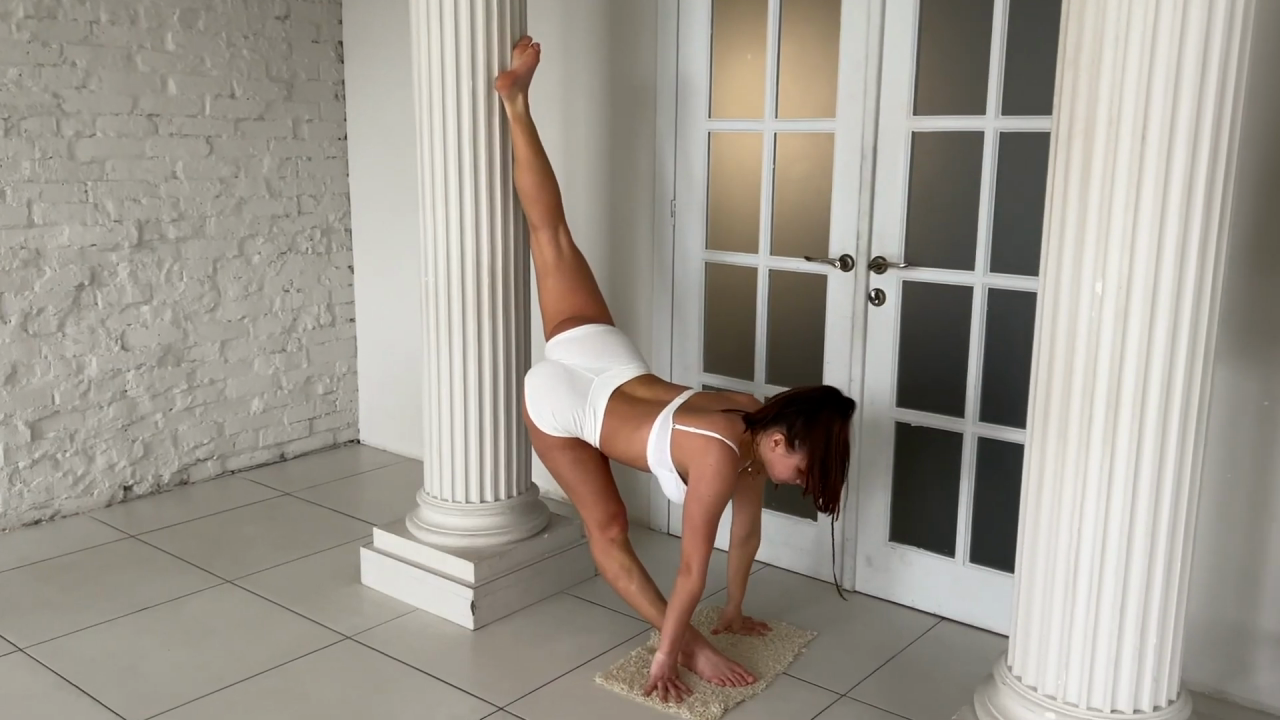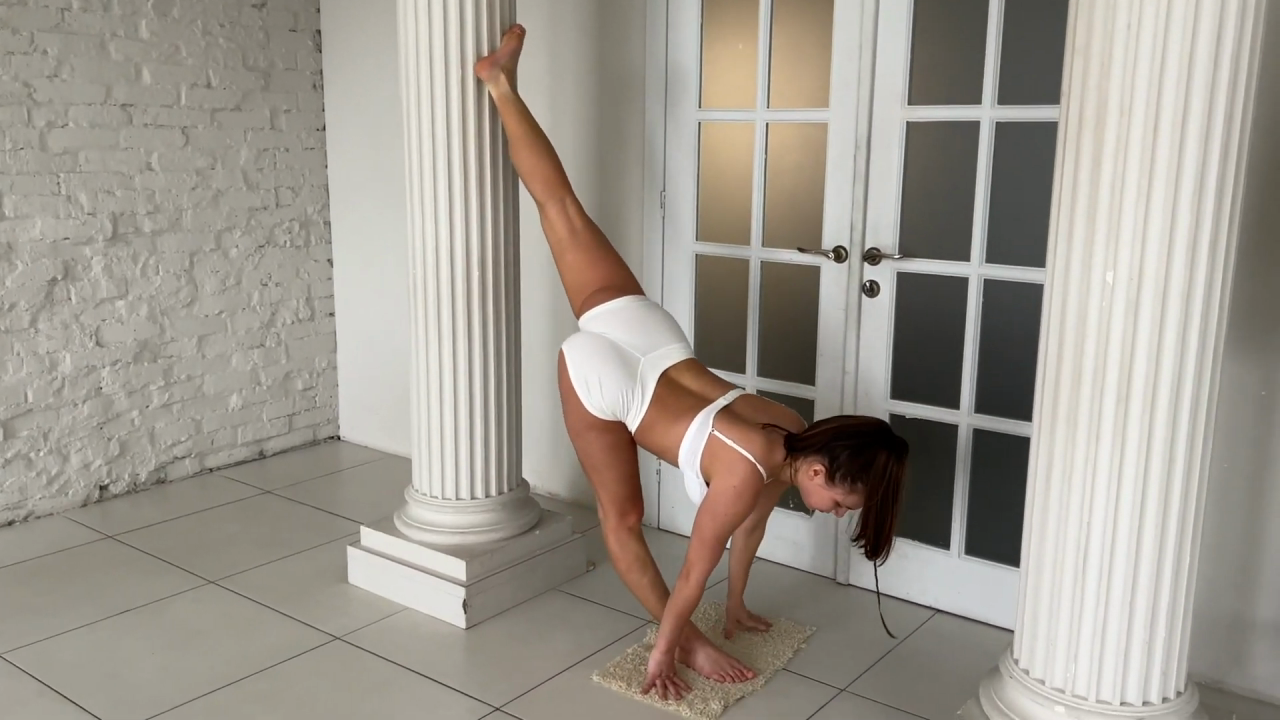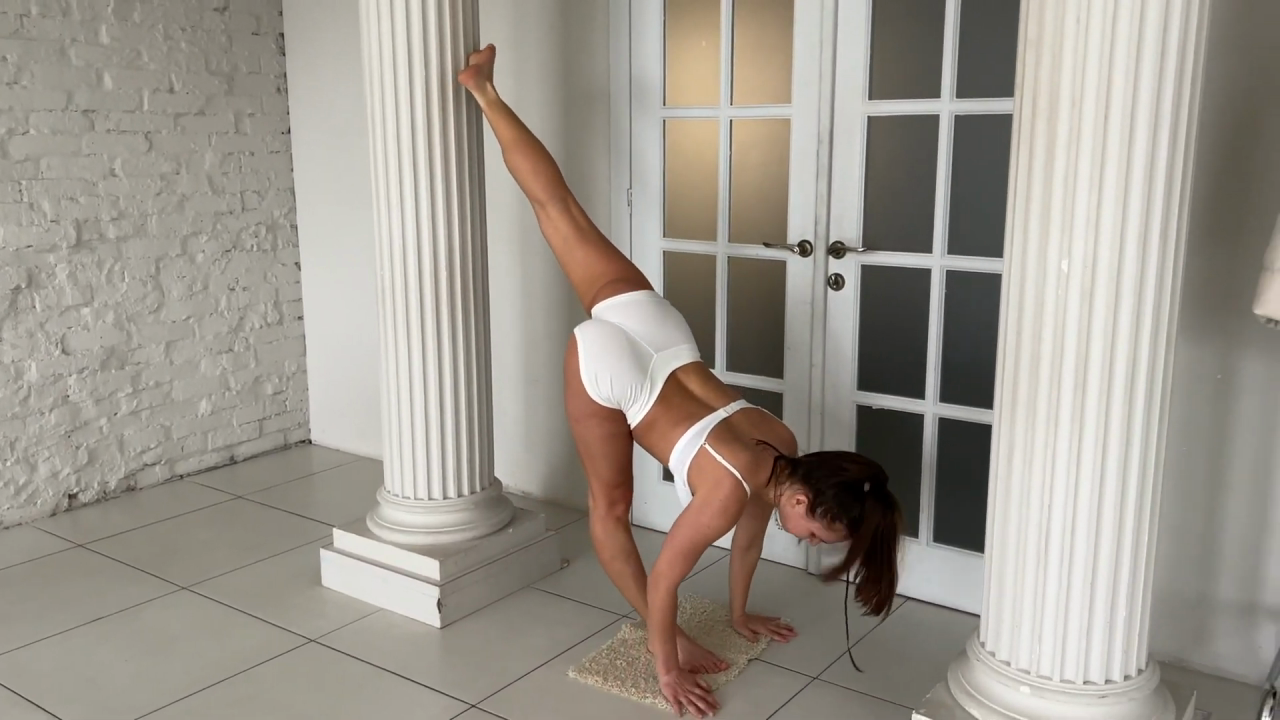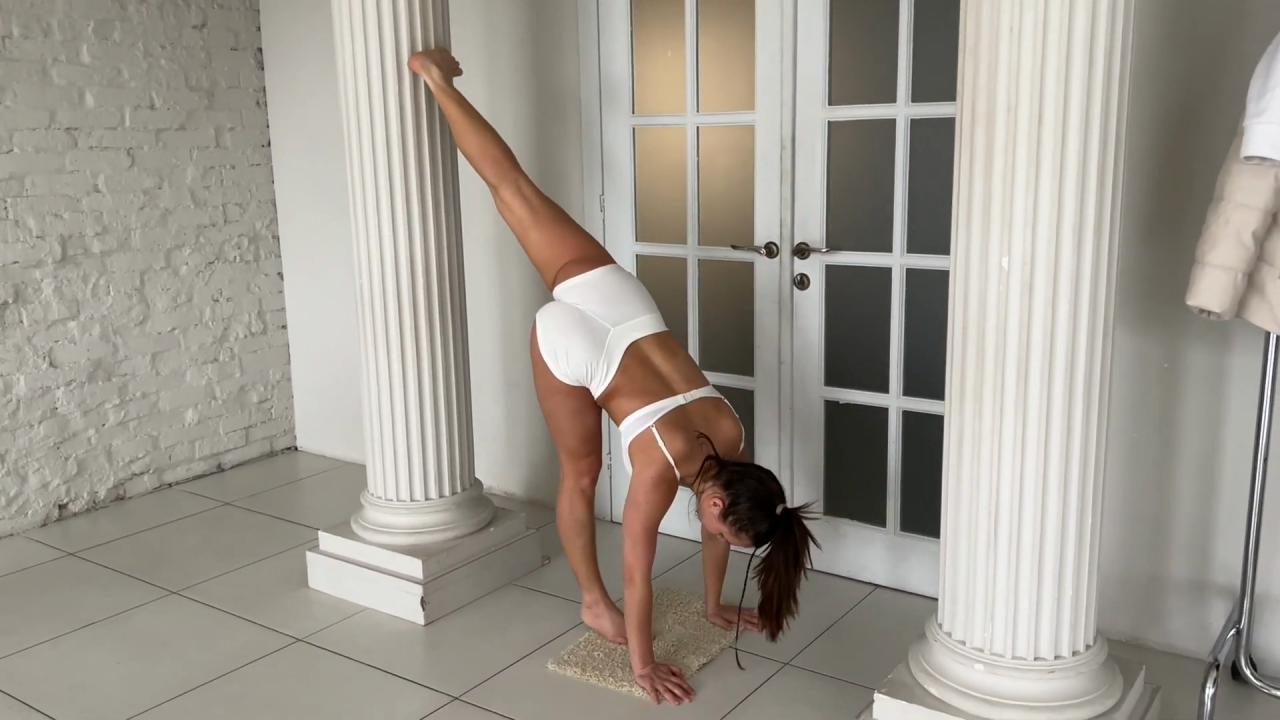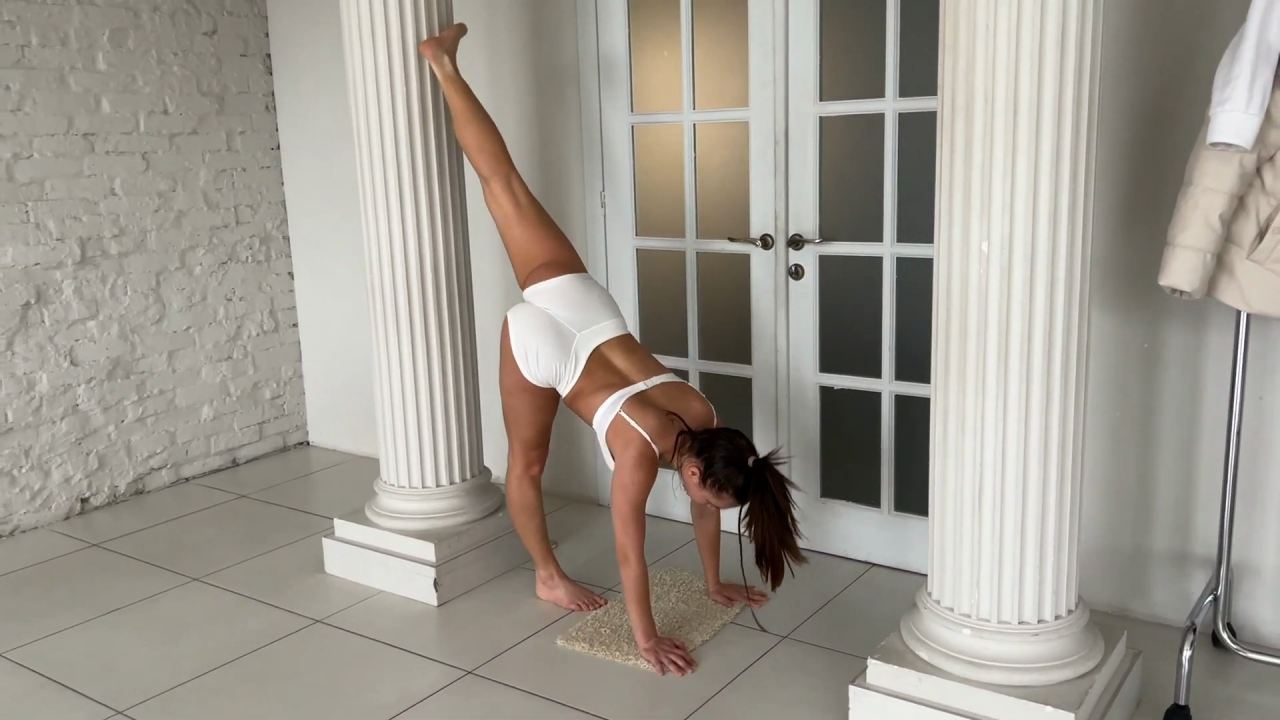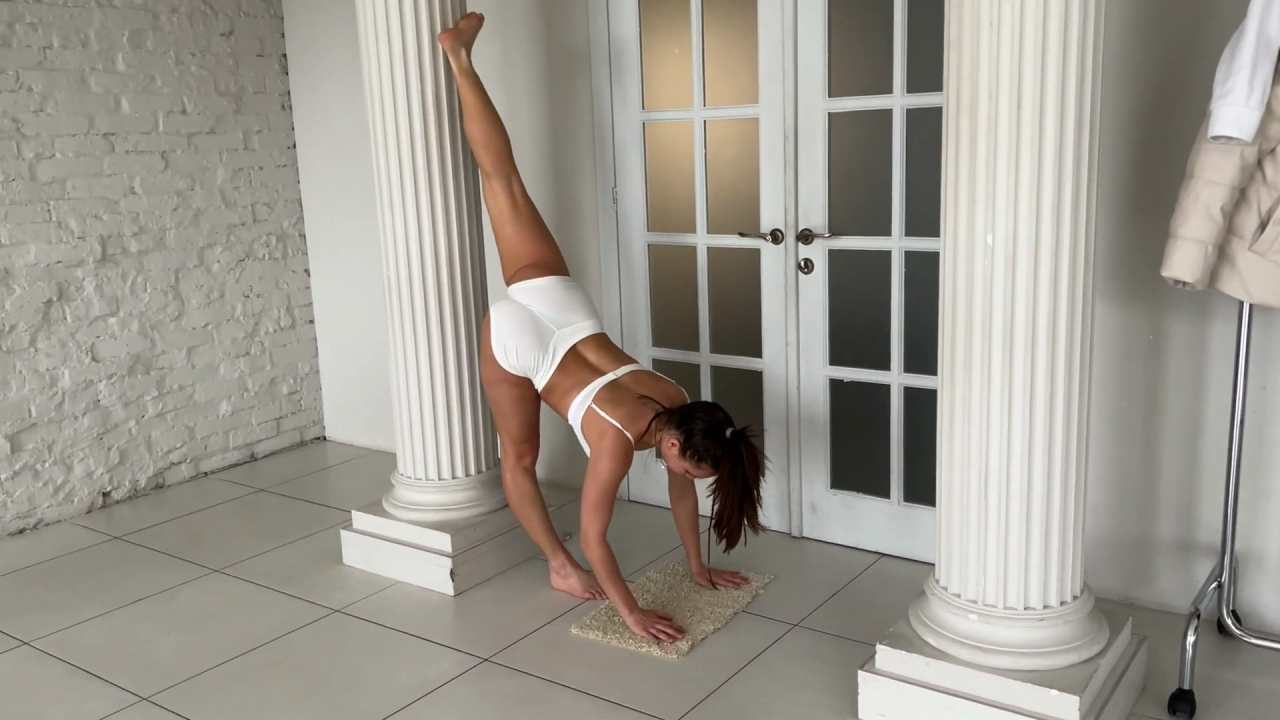
dt=0.7s
person 1, frame 1
left shoulder: (756, 427)
right shoulder: (720, 458)
left elbow: (747, 528)
right elbow: (692, 568)
left wrist: (734, 612)
right wrist: (672, 650)
left hip: (599, 356)
right hip: (557, 397)
right knee: (608, 529)
left ankle: (517, 101)
person 1, frame 2
left shoulder: (791, 436)
right shoulder: (747, 474)
left elbow: (752, 525)
right elbow: (693, 575)
left wrist: (737, 606)
right wrist: (669, 650)
left hip: (637, 328)
right hip: (601, 371)
right knee: (623, 518)
left ankle: (503, 84)
person 1, frame 3
left shoulder: (782, 452)
right shoulder: (730, 490)
left elbow: (750, 537)
right elbow: (662, 581)
left wrist: (741, 615)
left hip: (645, 319)
right hip: (609, 361)
left knee: (560, 208)
left ankle: (485, 91)
person 1, frame 4
left shoulder: (729, 444)
right shoulder: (660, 470)
left elbow: (713, 531)
right elbow: (637, 576)
left wrist: (715, 605)
right wrist: (643, 665)
left hip: (612, 296)
right hip: (573, 338)
left knee: (515, 187)
right knee: (580, 475)
left ankle: (439, 78)
person 1, frame 5
left shoulder: (702, 423)
right shoulder: (641, 451)
left elbow: (702, 511)
right elbow: (629, 555)
left wrist: (716, 584)
right wrist: (648, 642)
left hip: (574, 298)
right hip: (542, 339)
left knee: (504, 181)
right knee: (528, 464)
left ankle: (446, 65)
person 1, frame 6
left shoulder: (679, 409)
right shoulder: (619, 439)
left elbow: (681, 490)
right elbow: (594, 535)
left wrist: (698, 566)
right wrist: (633, 614)
left hip: (555, 301)
right hip: (517, 333)
left knee: (504, 179)
right knee: (520, 458)
left ankle: (462, 56)
